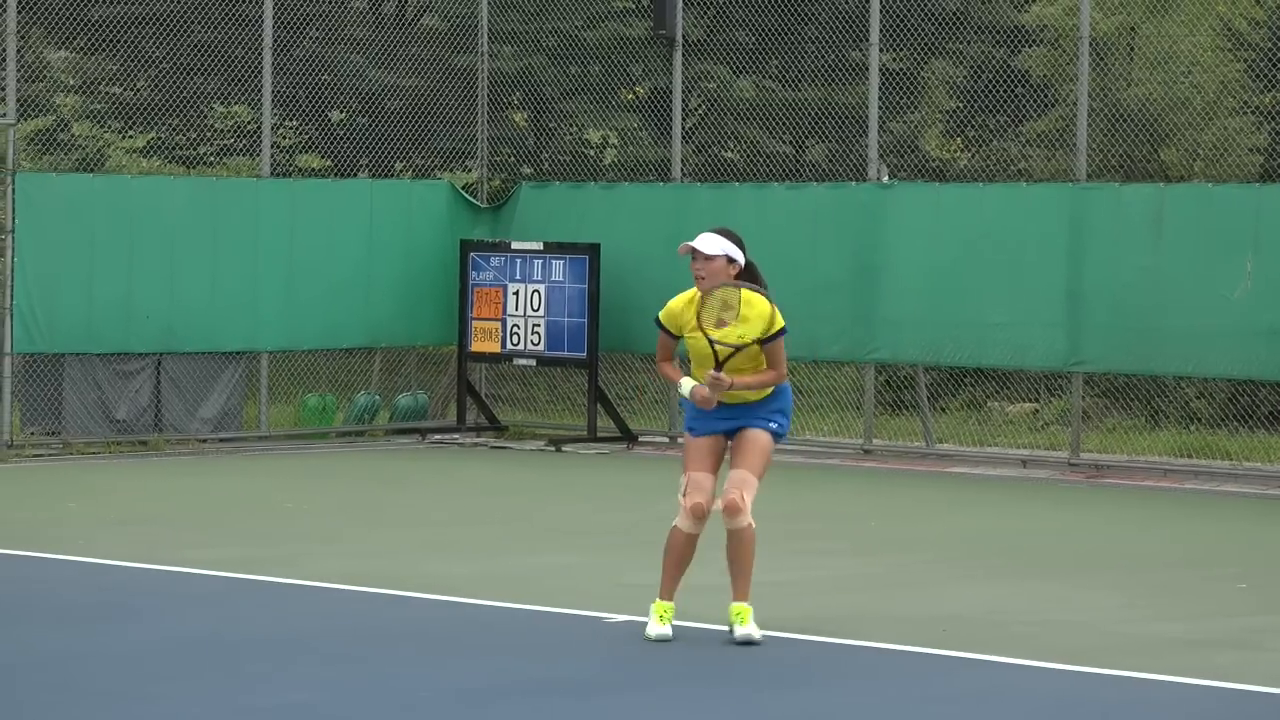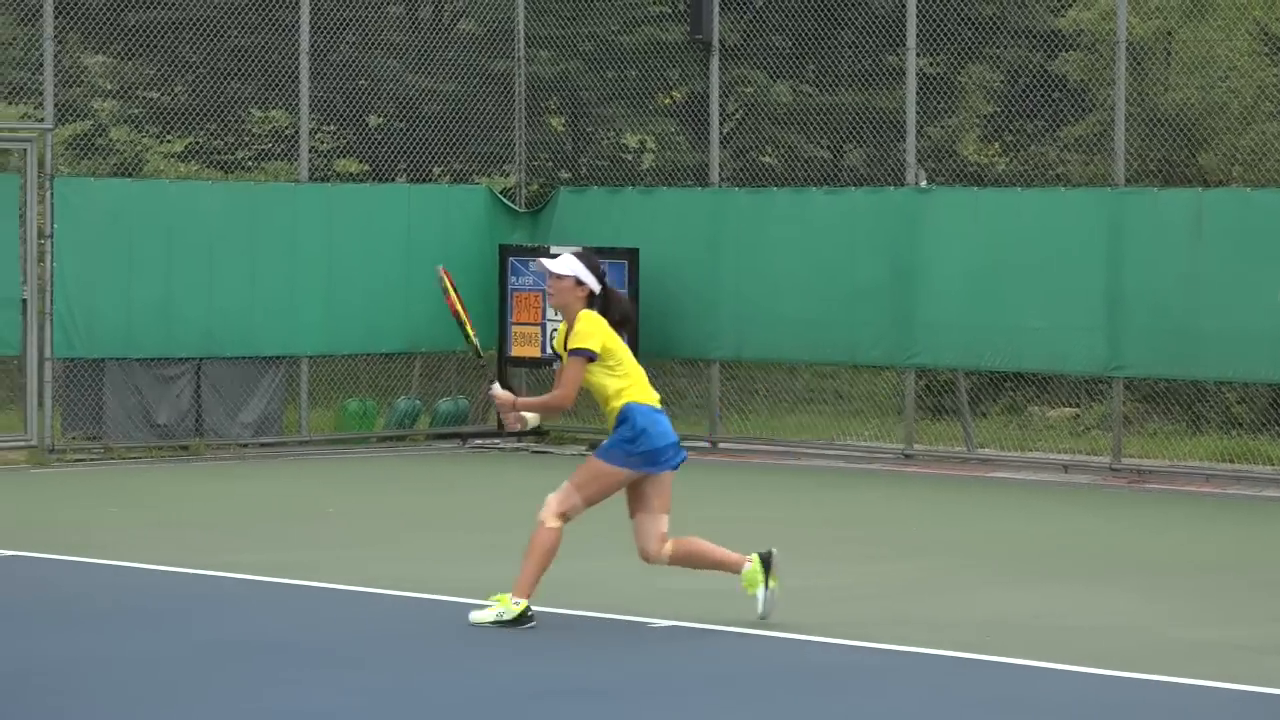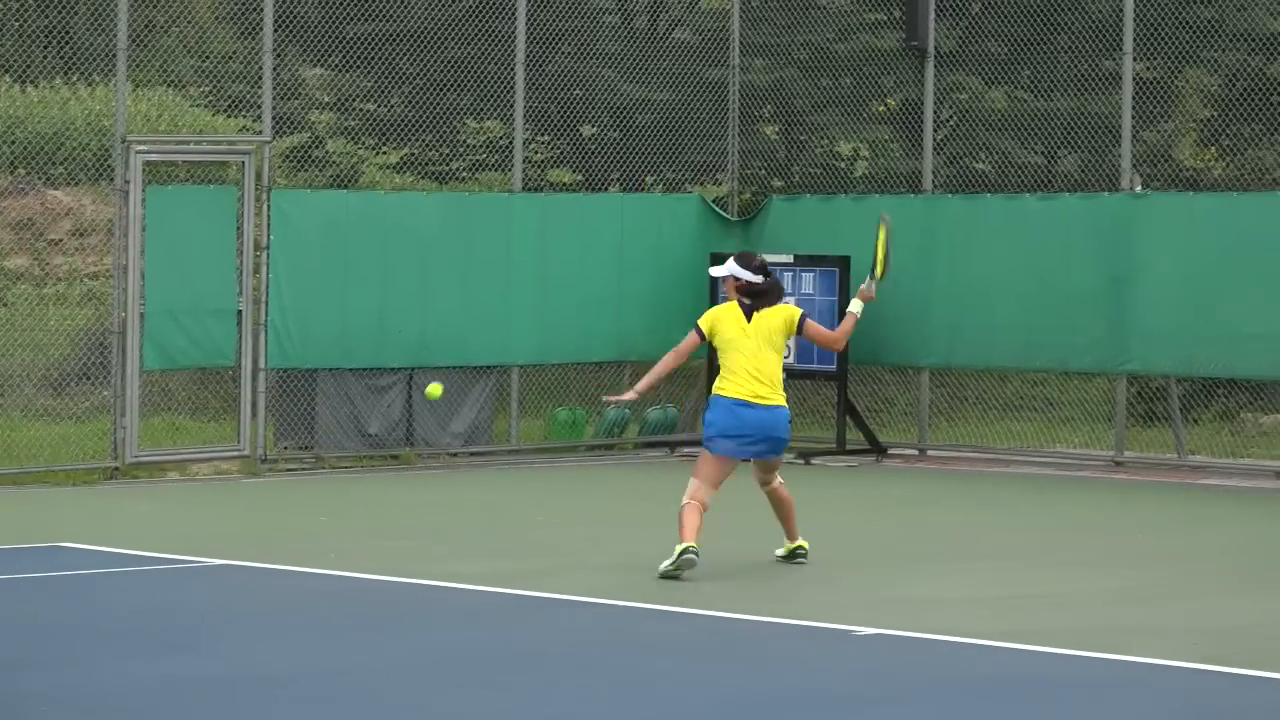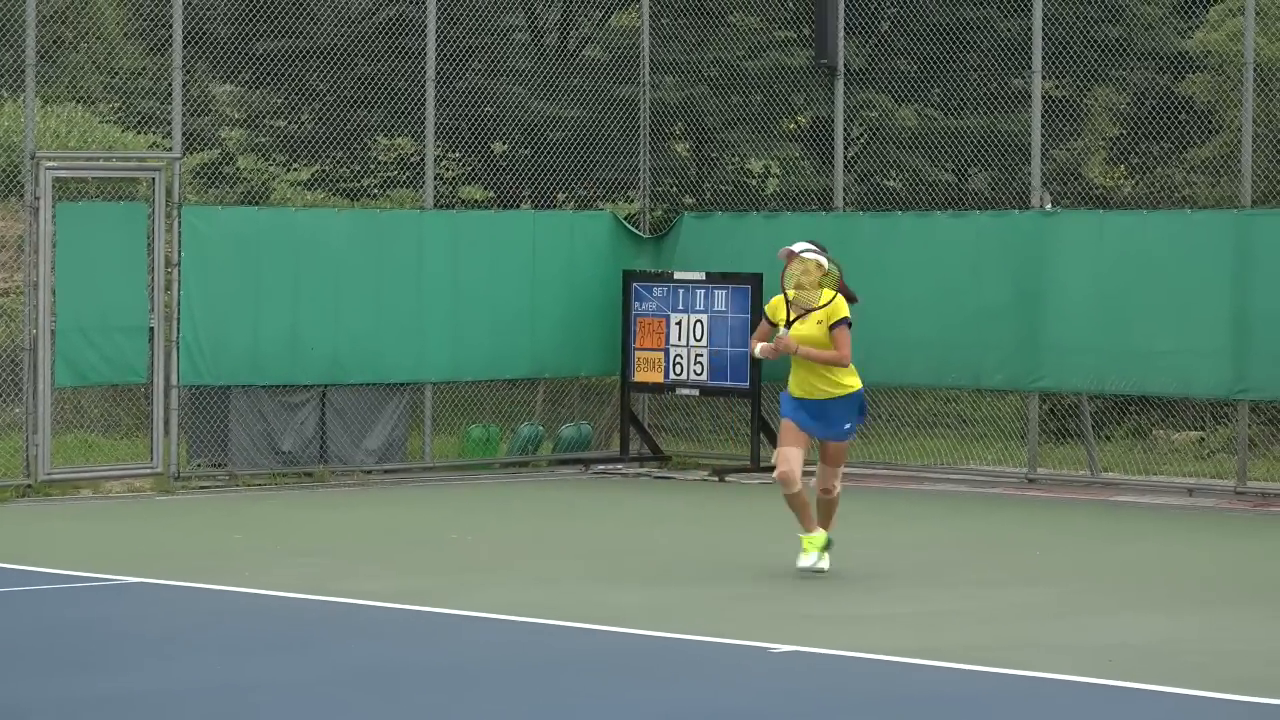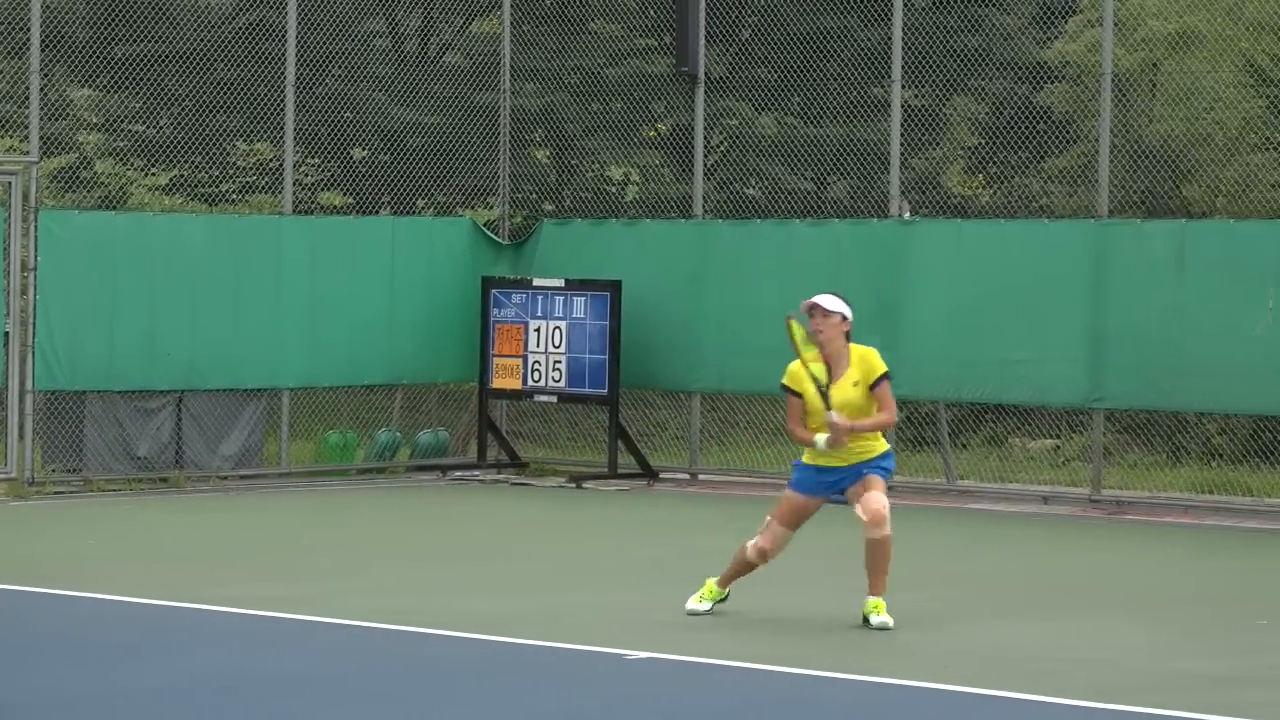
dt=1s
person 1, frame 1
left shoulder: (762, 310)
right shoulder: (679, 308)
left elbow: (779, 374)
right elbow: (663, 361)
left wrist: (731, 382)
right wrist: (690, 388)
left hip: (760, 406)
right hip: (708, 407)
left knee: (734, 504)
right knee: (693, 508)
left ankle: (740, 609)
right ankle: (663, 606)
person 1, frame 2
left shoulder: (587, 326)
right shoulder: (568, 331)
left elbow: (564, 399)
right elbow: (561, 395)
left wrist: (514, 402)
right wrist: (524, 414)
left hip: (639, 429)
right hip: (650, 432)
left knee: (553, 511)
right knee: (654, 548)
left ankle: (517, 603)
right ankle: (752, 567)
person 1, frame 3
left shoulder: (716, 315)
right shoulder: (785, 314)
left elbow: (676, 357)
right elbow: (836, 342)
left wrist: (636, 391)
right wrist: (856, 305)
left hip: (731, 413)
right hip: (774, 418)
left knee: (695, 496)
right knee: (767, 480)
left ankle: (686, 548)
right ankle: (796, 544)
person 1, frame 4
left shoulder: (834, 303)
right shoulder: (778, 304)
left elbow: (843, 358)
right elbow: (754, 344)
left wrist: (796, 348)
right wrist: (767, 349)
left hip: (839, 400)
right hip: (799, 399)
left knee: (826, 486)
right knee: (786, 473)
left ankle: (821, 536)
right ankle: (811, 536)
person 1, frame 5
left shoulder: (868, 359)
right shoulder: (797, 371)
left elbow: (890, 416)
right elbow: (797, 431)
left wrist: (850, 428)
right wrist: (825, 441)
left hip: (868, 461)
right hip: (816, 466)
left knee: (876, 513)
right knee: (764, 546)
left ankle: (875, 603)
right ankle: (716, 587)
